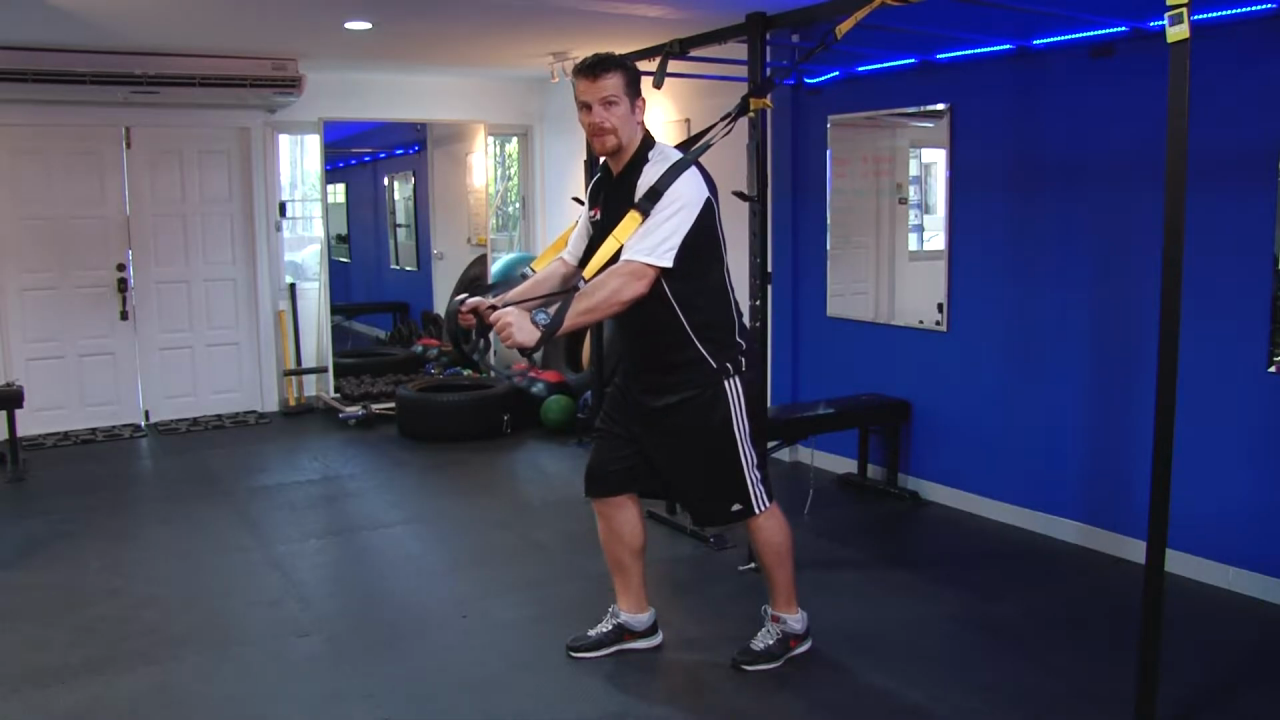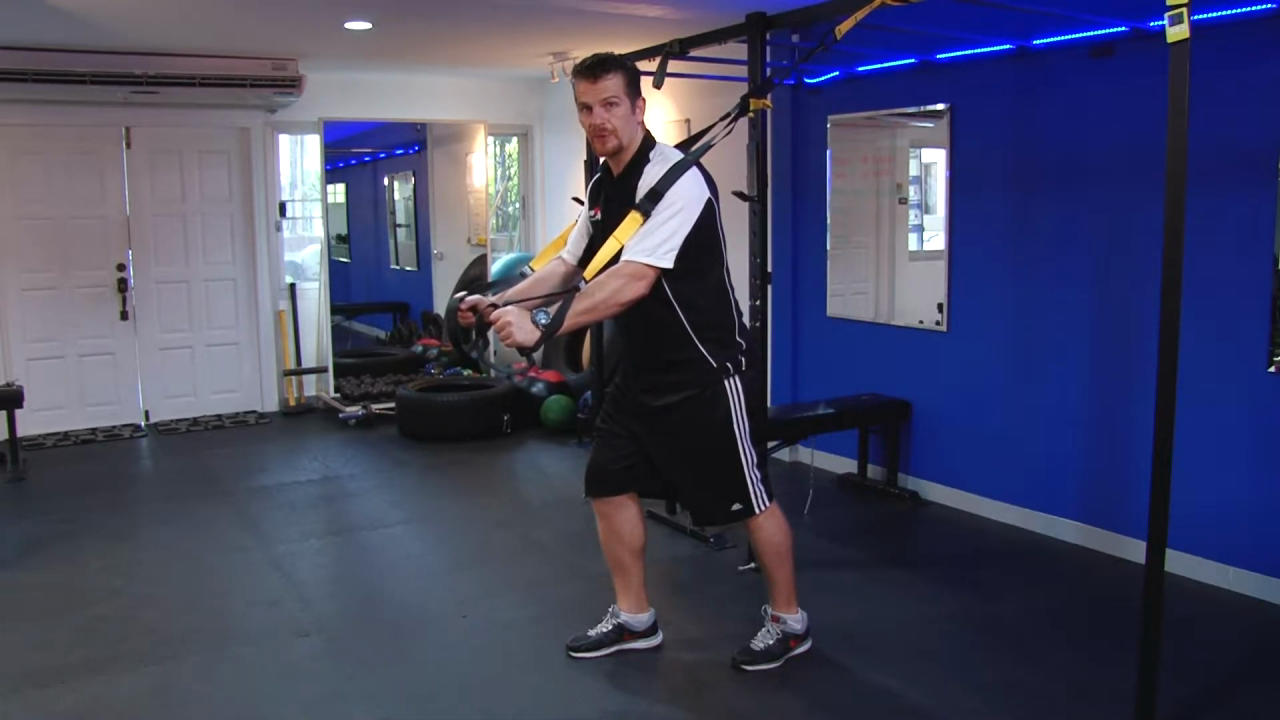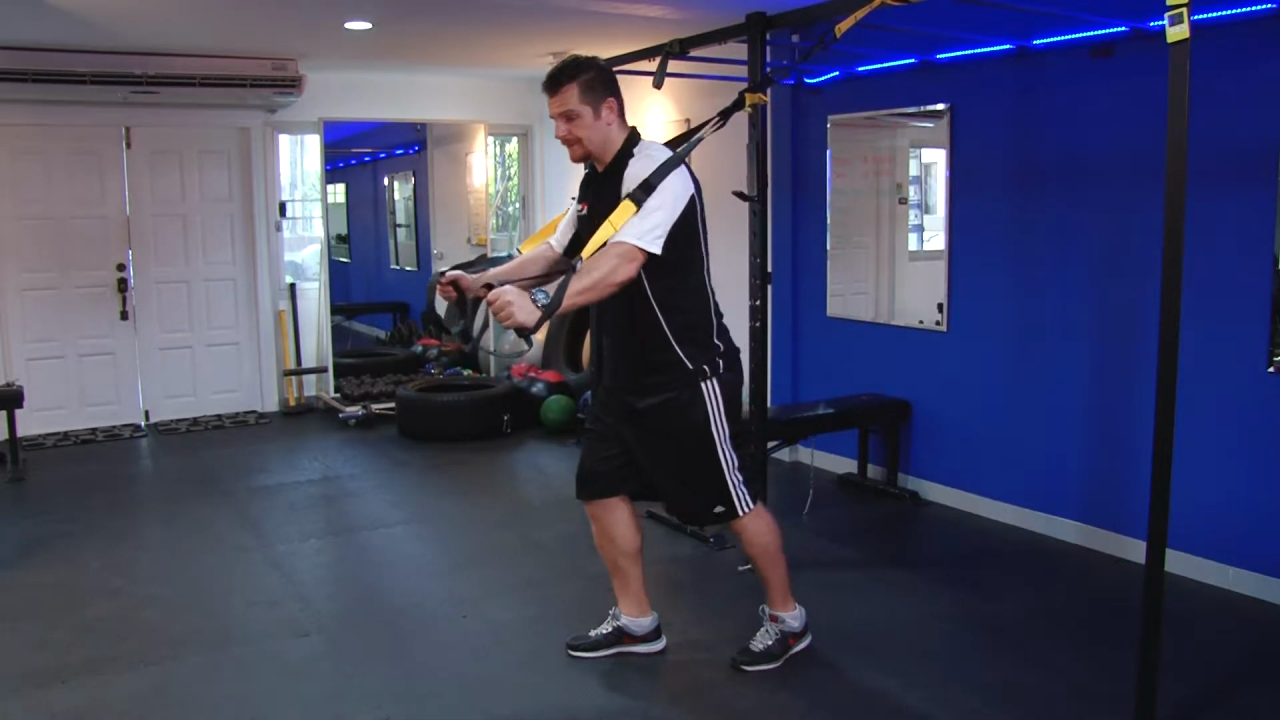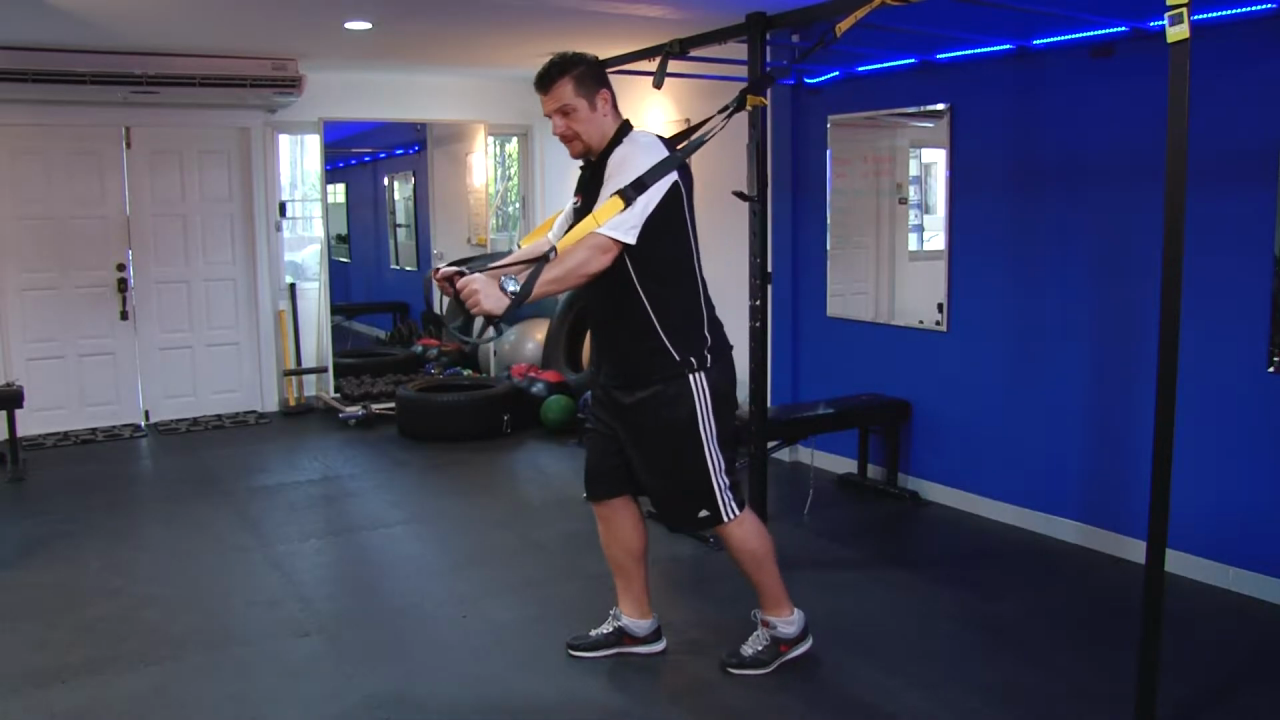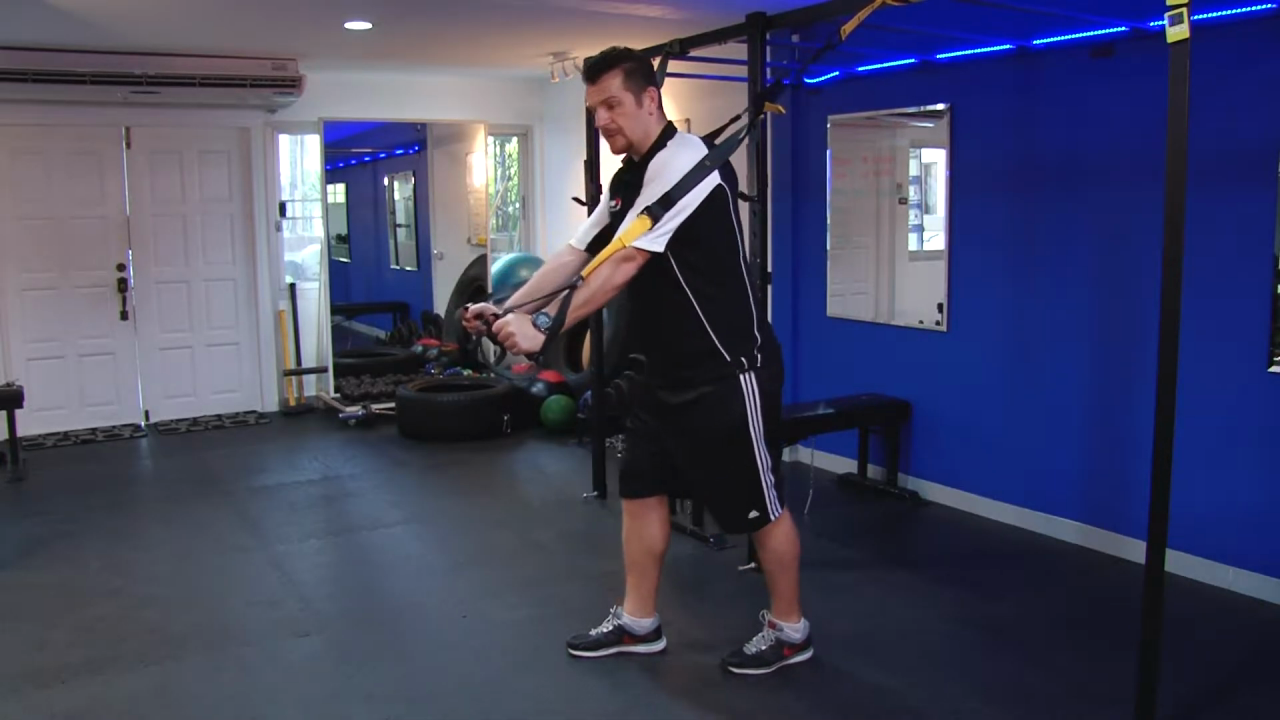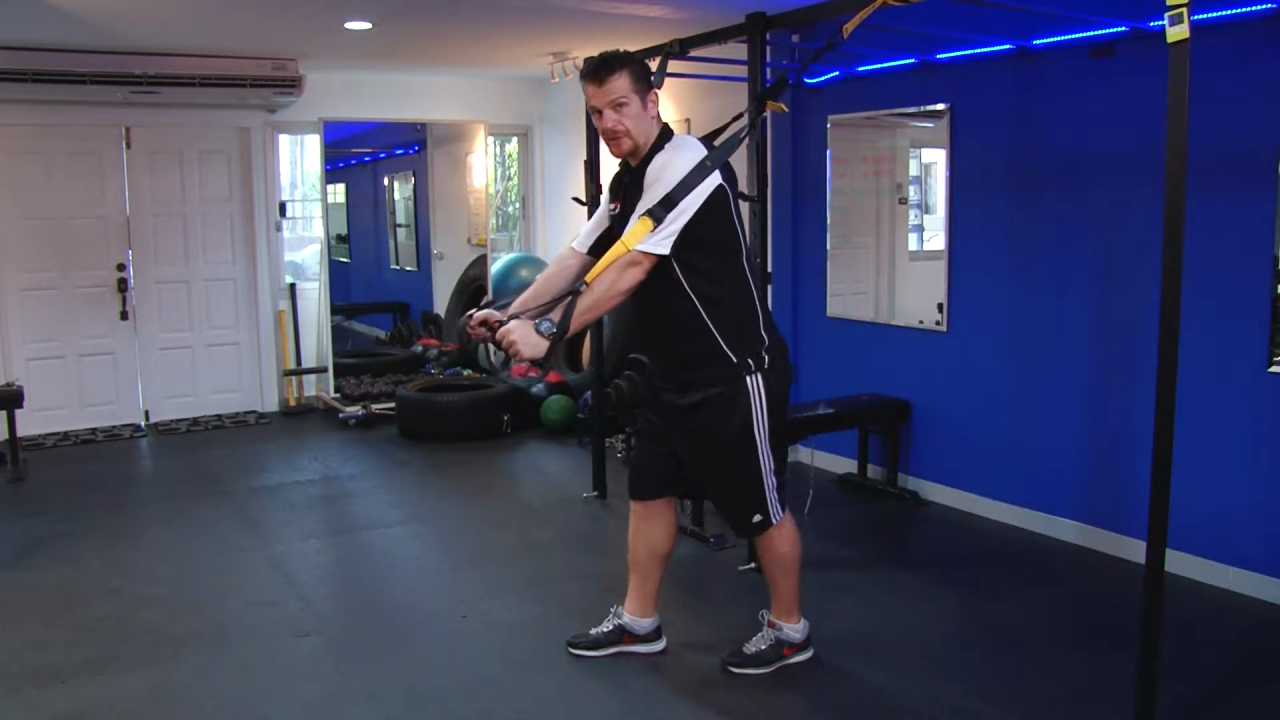
dt=0.5s
person 1, frame 1
left shoulder: (673, 178)
right shoulder: (603, 186)
left elbow: (633, 279)
right elbow: (569, 265)
left wrist: (542, 327)
right wrist: (499, 304)
left hip: (705, 369)
right hip: (643, 368)
left knee: (747, 499)
right knee: (609, 485)
left ankle: (788, 621)
right ankle: (634, 618)
person 1, frame 2
left shoulder: (673, 178)
right shoulder: (603, 187)
left elbow: (634, 280)
right elbow: (567, 265)
left wrist: (542, 325)
right wrist: (498, 303)
left hip: (706, 371)
right hip: (643, 369)
left knee: (747, 498)
right knee: (609, 486)
left ankle: (788, 621)
right ankle: (633, 618)
person 1, frame 3
left shoulder: (655, 172)
right shoulder: (595, 182)
left elbow: (622, 265)
right elbow: (554, 252)
left wrist: (539, 306)
right wrist: (482, 282)
left hip: (687, 372)
right hip: (626, 371)
left knee: (731, 500)
right knee: (601, 488)
left ankle: (787, 619)
right ankle: (636, 620)
person 1, frame 4
left shoulder: (640, 158)
right shoulder: (594, 173)
left elbow: (596, 253)
right elbow: (552, 245)
left wrist: (509, 292)
right wrist: (481, 276)
left hip: (680, 370)
right hip: (622, 369)
left knee: (715, 503)
right knee: (608, 491)
left ankle: (784, 623)
right ankle: (636, 622)
person 1, frame 5
left shoulder: (684, 161)
right shoulder: (629, 178)
left elbow: (623, 263)
right elbow: (576, 254)
left wrist: (545, 325)
right wrist: (508, 309)
left hip: (726, 370)
right hip: (668, 370)
left knee: (758, 504)
right knee: (640, 491)
left ankle: (789, 629)
right ankle: (638, 622)
person 1, frame 6
left shoulder: (680, 163)
right shoulder: (625, 183)
left elbow: (630, 269)
right elbow: (576, 258)
left wrist: (549, 331)
right wrist: (510, 315)
left hip: (736, 371)
right hip: (675, 373)
left knee: (760, 506)
right knee: (649, 490)
left ankle: (788, 628)
right ankle: (639, 622)
